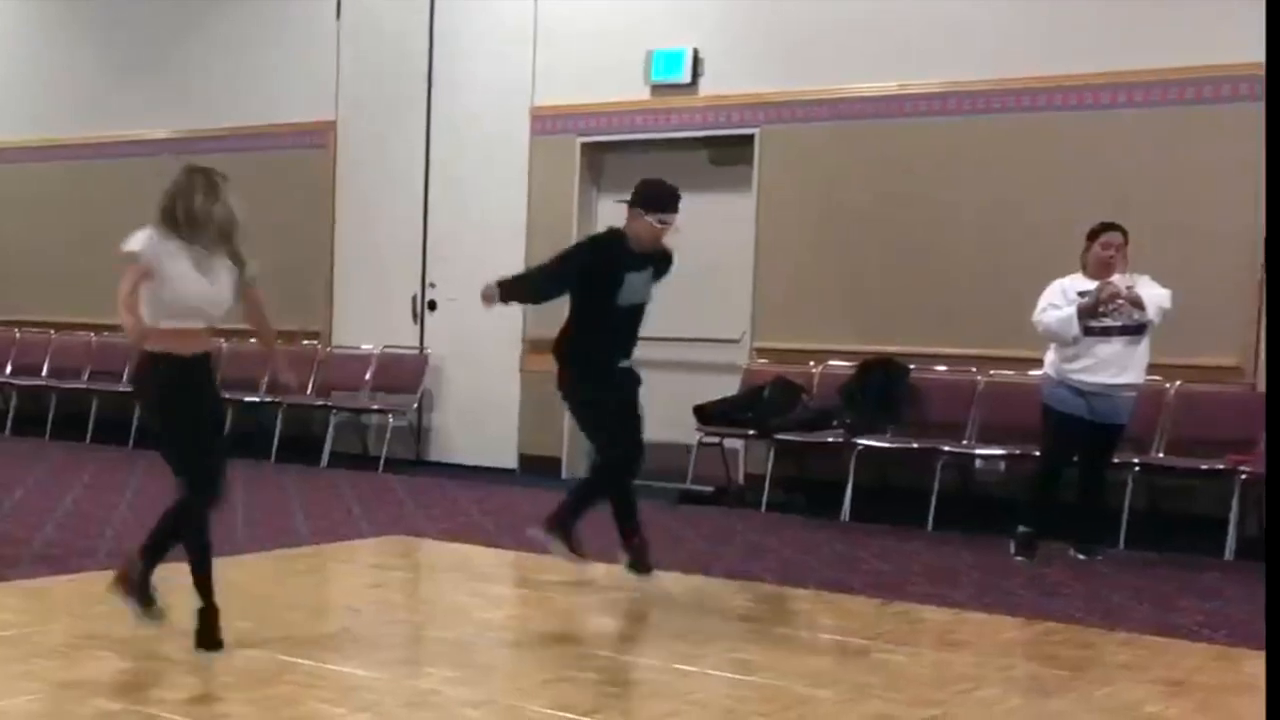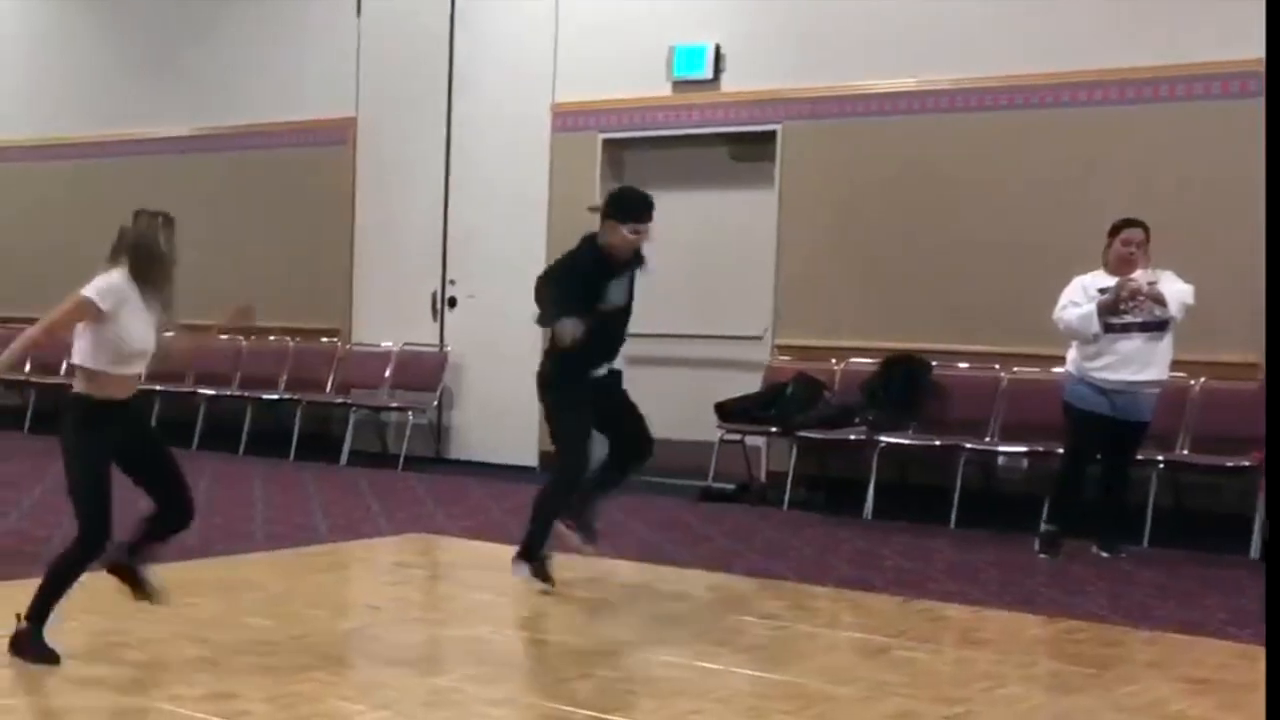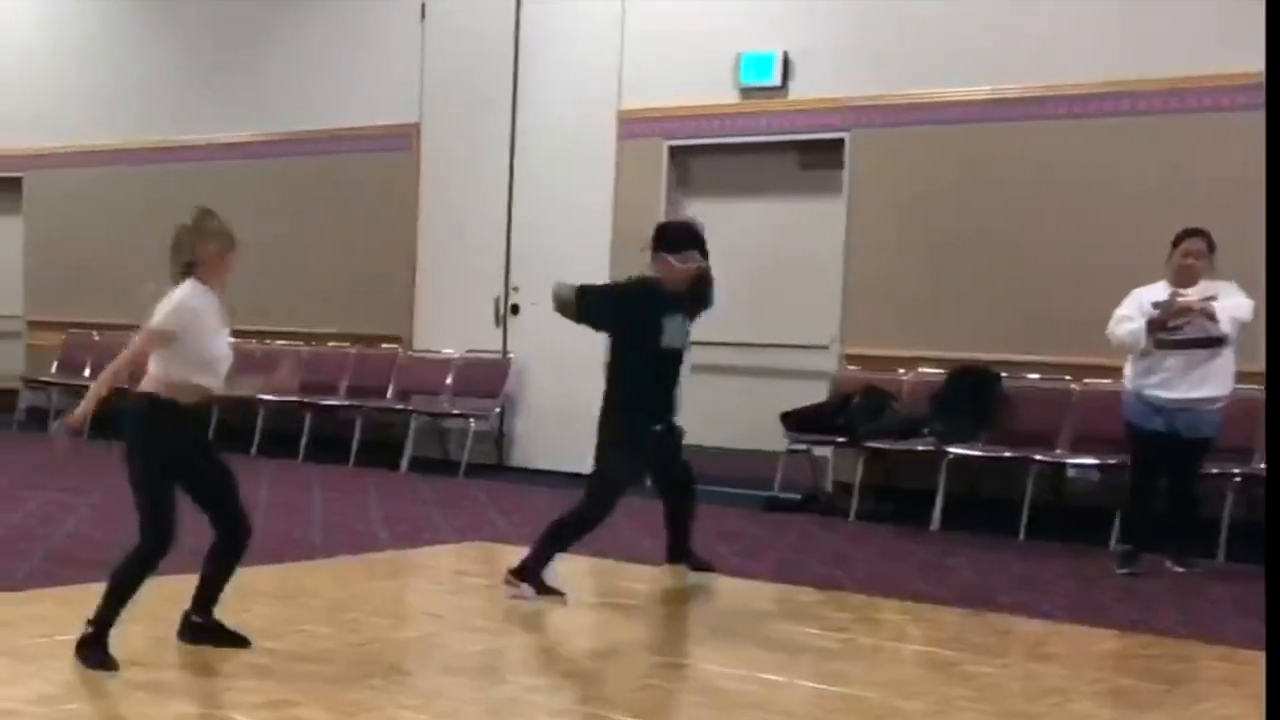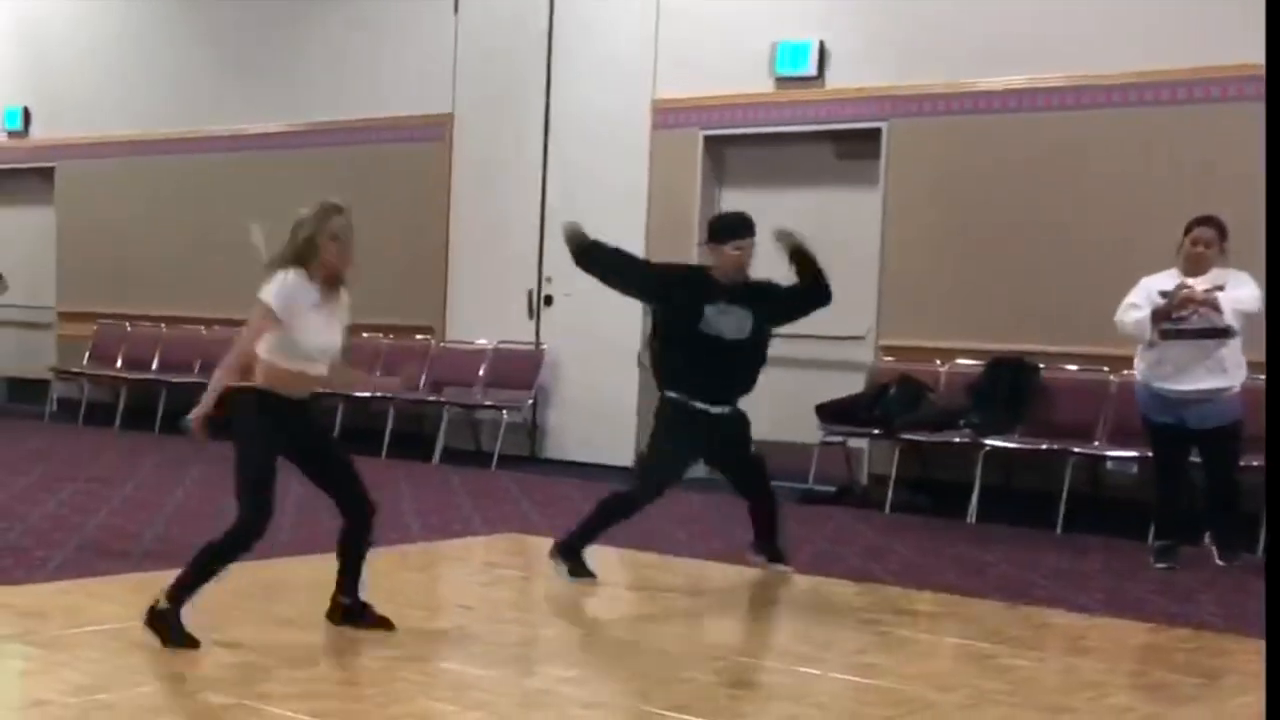
dt=0.5s
person 1, frame 1
left shoulder: (228, 254)
right shoulder: (153, 243)
left elbow: (254, 309)
right elbow: (125, 295)
left wrist: (278, 361)
right wrist: (137, 325)
left hip: (199, 375)
right hip: (159, 374)
left knee: (208, 490)
right knee: (199, 489)
left ankle: (140, 566)
right ankle: (205, 606)
person 1, frame 2
left shoulder: (141, 294)
right shoulder: (112, 286)
right elbow: (46, 328)
left hip: (130, 416)
right hip: (89, 418)
left knee: (179, 507)
right knee: (93, 536)
left ankle: (126, 559)
person 1, frame 3
left shoulder: (212, 303)
right shoulder: (189, 299)
right elbow: (133, 355)
right wrist: (87, 405)
left hip: (190, 426)
right hip: (155, 422)
left knee: (236, 529)
right knee: (157, 538)
left ankle: (199, 619)
right ankle: (94, 635)
person 1, frame 4
left shoulder: (337, 299)
right shoulder: (290, 285)
right elbow: (244, 347)
left wrist: (373, 383)
right wrist: (208, 401)
left hip: (301, 416)
right hip: (264, 412)
left knee: (361, 508)
right knee: (251, 524)
left ankle: (346, 602)
right ankle: (168, 608)
person 2, frame 1
left shoulder: (652, 255)
right shoulder: (596, 251)
right elbow: (549, 277)
right wrist: (505, 289)
left hip: (616, 370)
right hip: (585, 373)
left knee: (627, 454)
right knee: (620, 453)
left ankle: (560, 524)
right ankle: (632, 539)
person 2, frame 2
left shoulder: (622, 256)
right shoulder: (582, 261)
right elbow: (550, 288)
right wrist: (561, 319)
left hip: (601, 376)
right hip: (565, 380)
left knee: (636, 446)
right knee: (571, 469)
left ankle: (575, 510)
right ankle: (531, 553)
person 2, frame 3
left shoulder: (681, 298)
right shoulder: (633, 298)
right elbow: (589, 303)
left wrist: (701, 271)
right wrist: (568, 298)
left hip: (657, 422)
right hip: (628, 421)
left knee: (681, 486)
right knee: (597, 504)
left ankle: (679, 552)
right ankle: (528, 570)
person 2, frame 4
left shoulder: (762, 298)
right shoulder: (679, 283)
left elbow: (818, 296)
right elbow: (624, 269)
left wrist: (799, 253)
right wrist: (581, 245)
left hip: (724, 417)
right hip: (681, 411)
left knee: (757, 487)
right knee: (645, 489)
left ankle: (766, 547)
right ankle: (571, 548)
person 3, frame 1
left shoulder: (1138, 284)
right shoulder: (1065, 287)
left elbow: (1161, 302)
right elbow: (1045, 323)
left wrist: (1129, 297)
right wrist: (1088, 306)
left hip: (1117, 396)
right hip: (1068, 391)
left knee: (1095, 470)
right knee: (1053, 463)
left ankle: (1085, 539)
right ankle: (1028, 530)
person 3, frame 2
left shoulder: (1161, 279)
right shoulder: (1085, 283)
left elbow: (1183, 297)
right elbow: (1066, 321)
left wrist: (1149, 293)
right wrist: (1107, 303)
left hip: (1138, 393)
right hip: (1089, 388)
left knee: (1118, 467)
right knee: (1076, 460)
left ankle: (1107, 536)
right ankle: (1052, 528)
person 3, frame 3
left shoulder: (1223, 291)
right shoulder: (1143, 296)
left elbow: (1241, 311)
right elbow: (1119, 334)
left wrist: (1200, 308)
right wrist: (1160, 319)
left hip: (1201, 408)
right hip: (1149, 404)
left knee: (1185, 482)
right knee: (1144, 479)
left ankle: (1177, 549)
right ankle: (1130, 548)
person 3, frame 4
left shoulder: (1235, 280)
right shoulder: (1154, 283)
left elbow: (1248, 302)
right elbow: (1127, 321)
left wrist: (1204, 298)
right wrist: (1166, 309)
left hip: (1217, 398)
right hip: (1162, 396)
left knee: (1223, 473)
right knee: (1169, 474)
left ankle: (1222, 538)
right ankle: (1166, 542)
